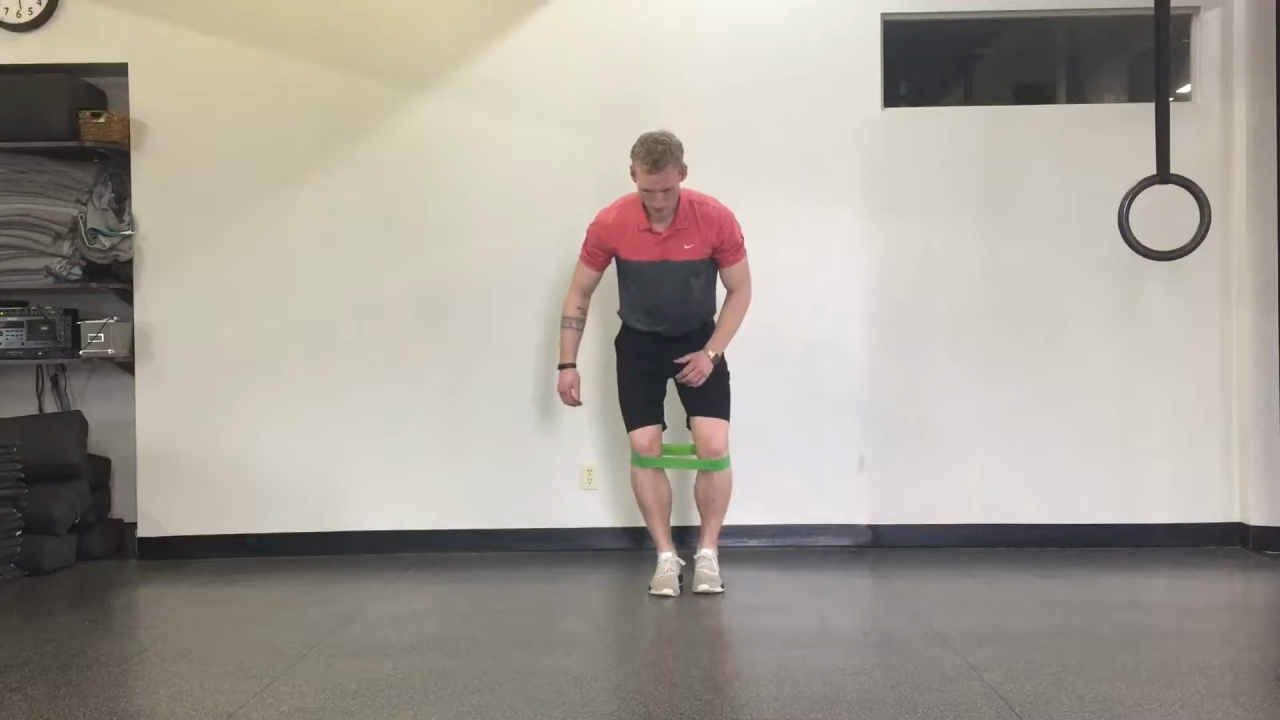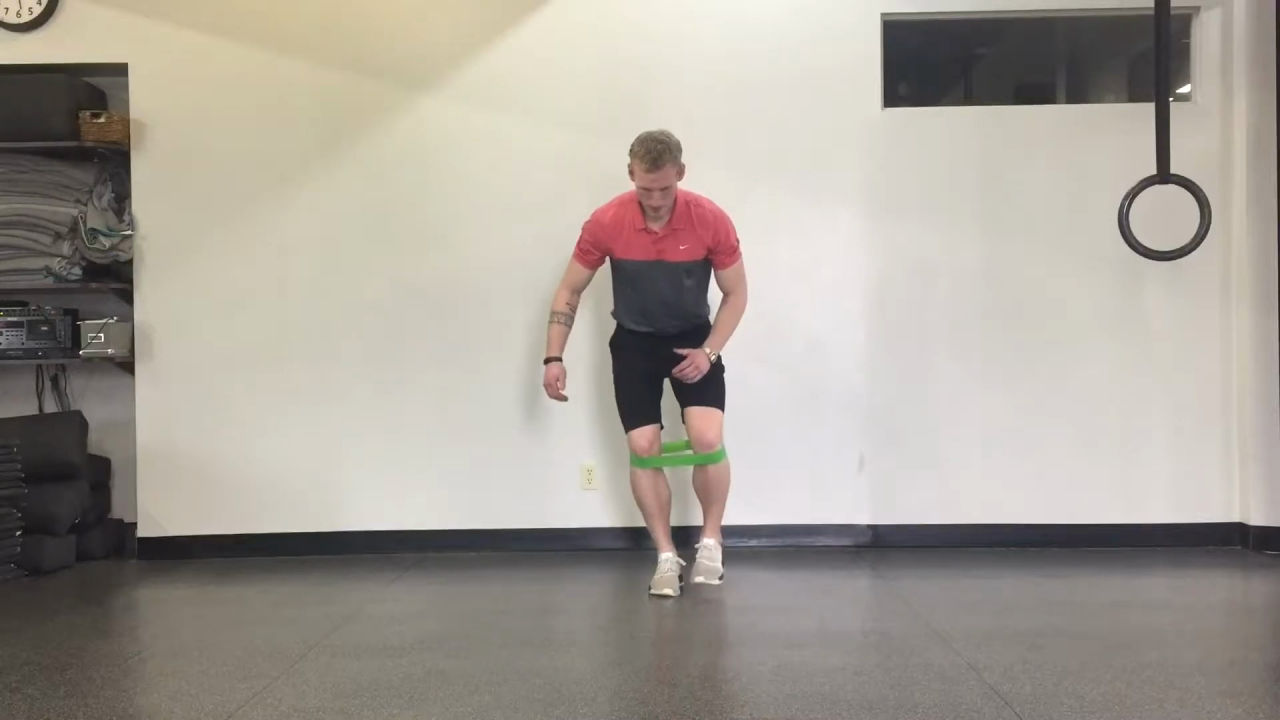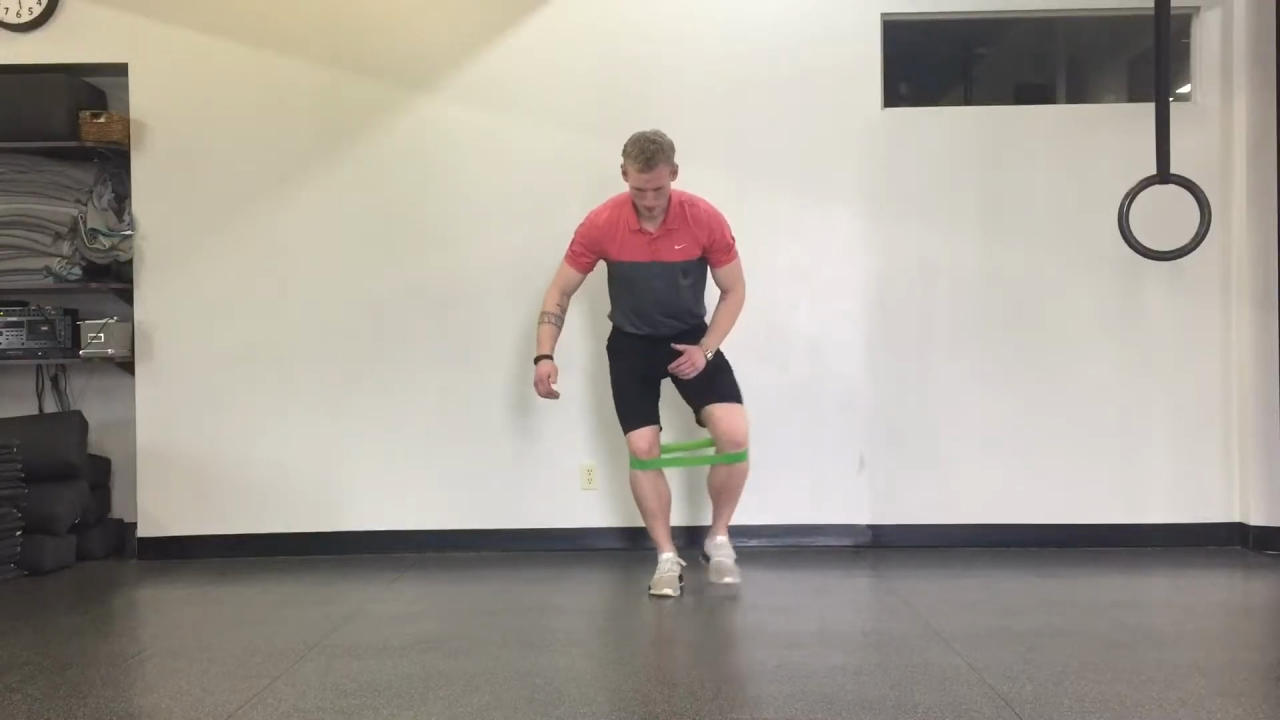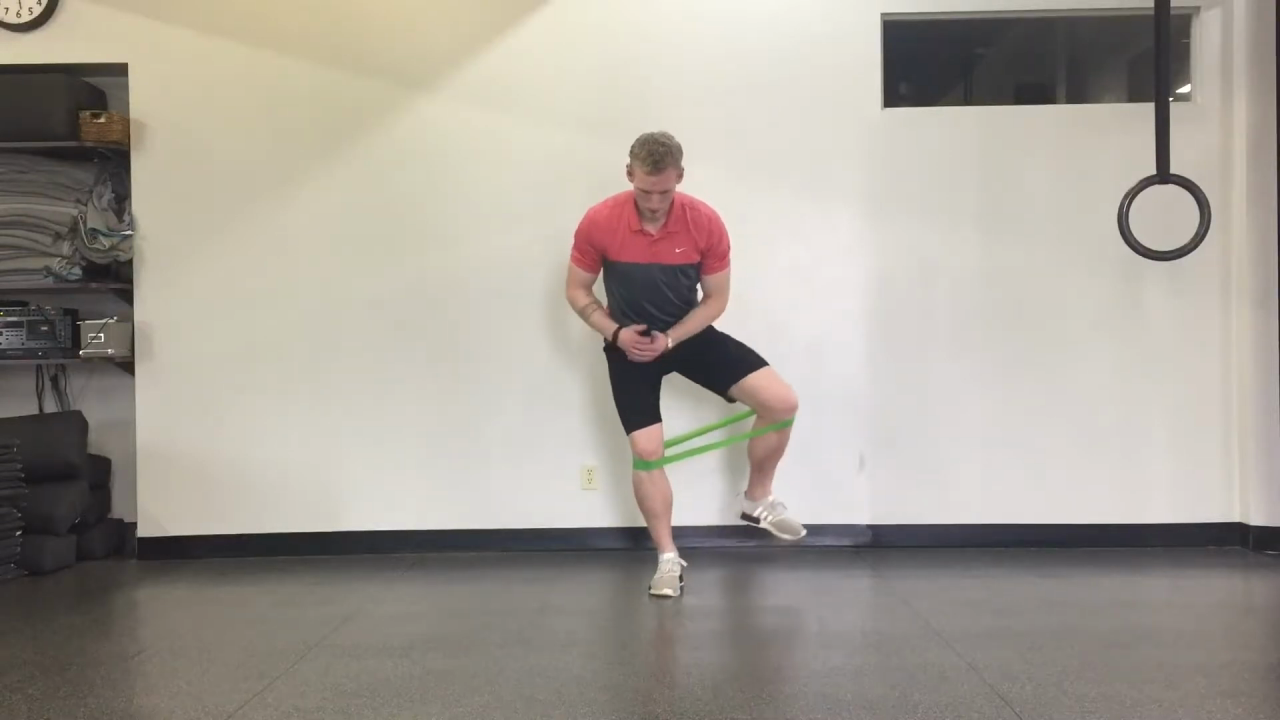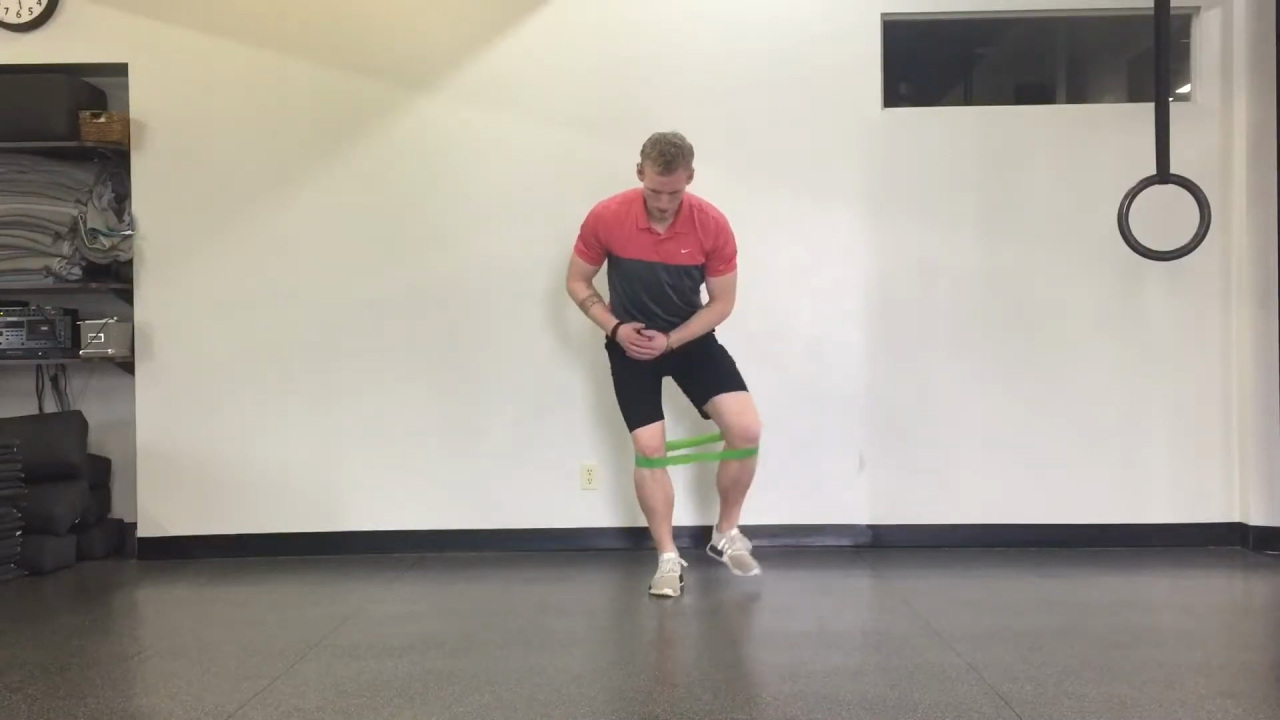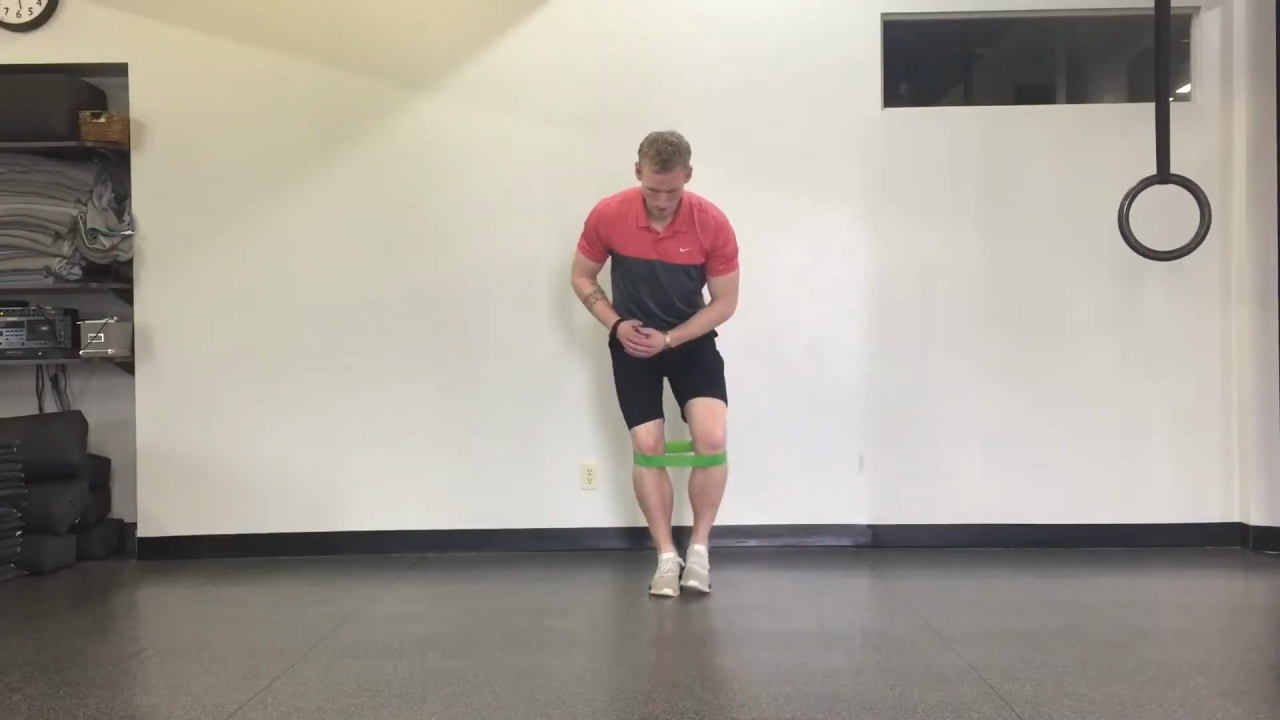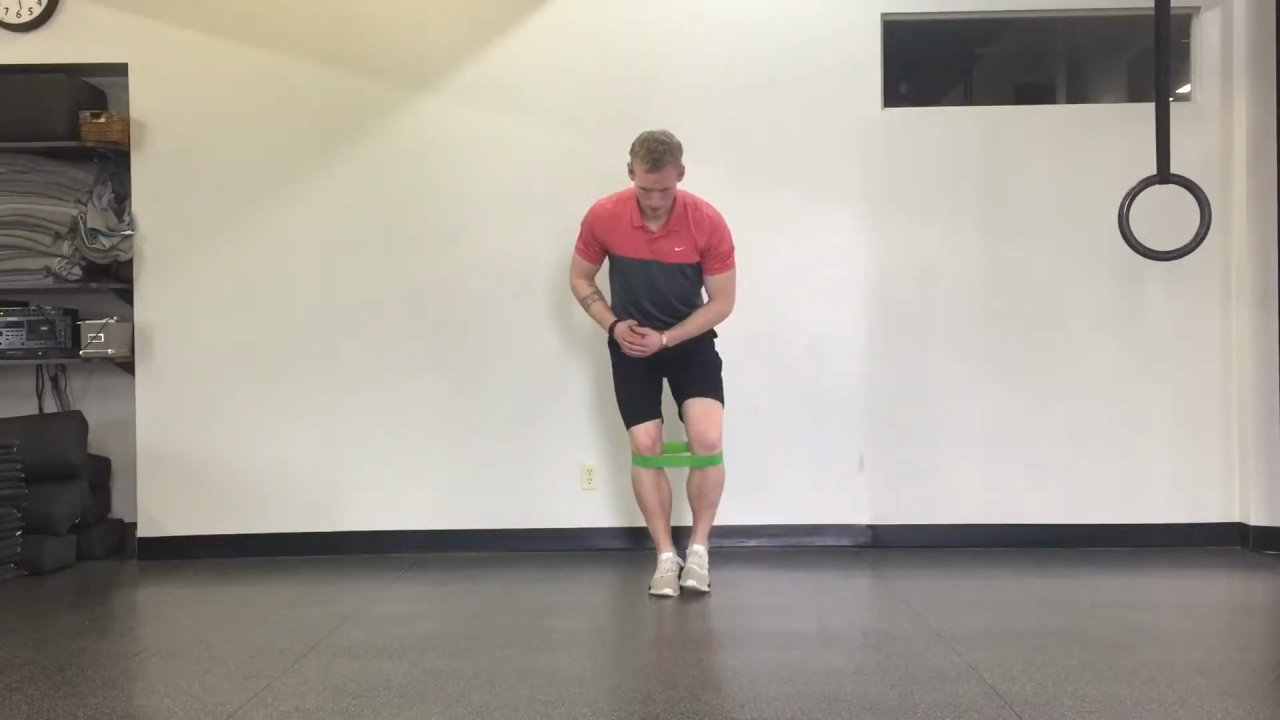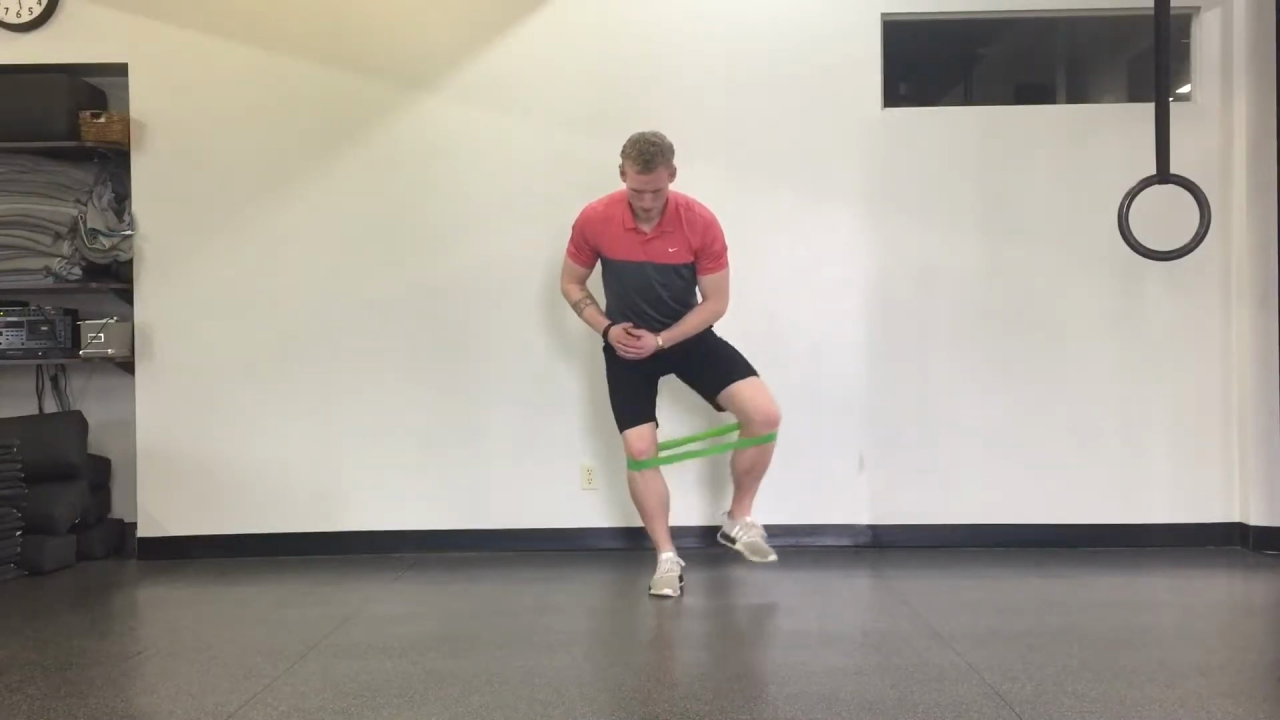
dt=0.5s
person 1, frame 1
left shoulder: (716, 219)
right shoulder: (609, 224)
left elbow: (740, 291)
right elbow: (579, 295)
left wrist: (712, 352)
right wrist: (567, 364)
left hip: (698, 340)
right hip: (638, 343)
left knee: (713, 446)
right knee: (644, 447)
left ankle: (707, 553)
right ankle: (666, 557)
person 1, frame 2
left shoulder: (711, 220)
right shoulder: (605, 223)
left elbow: (736, 293)
right elbow: (570, 290)
left wrist: (708, 351)
right wrist: (554, 357)
left hip: (692, 338)
right hip: (634, 342)
left knee: (707, 439)
right knee: (643, 447)
left ankle: (710, 542)
right ankle: (666, 557)
person 1, frame 3
left shoulder: (706, 219)
right shoulder: (600, 225)
left elbow: (734, 290)
right elbow: (559, 293)
left wrist: (706, 348)
right wrist: (545, 357)
left hip: (690, 339)
right hip: (630, 343)
left knee: (735, 436)
right knee: (644, 450)
left ankle: (718, 538)
right ankle: (667, 558)
person 1, frame 4
left shoulder: (705, 222)
right shoulder: (599, 223)
left elbow: (716, 298)
right elbow: (576, 290)
left wrist: (670, 339)
right wrist: (615, 333)
left hip: (689, 332)
right hip: (631, 341)
left knee: (781, 401)
right knee: (647, 450)
left ankle: (758, 500)
right ankle: (668, 559)
person 1, frame 5
left shoulder: (712, 224)
right shoulder: (605, 217)
left elbow: (722, 302)
right elbow: (577, 282)
left wrist: (670, 340)
right wrist: (615, 328)
left hip: (691, 338)
right hip: (631, 342)
left knee: (745, 429)
right knee: (649, 448)
left ankle: (727, 535)
right ankle: (668, 558)
person 1, frame 6
left shoulder: (713, 224)
right shoulder: (607, 215)
left elbow: (725, 302)
right elbow: (582, 278)
left wrist: (669, 340)
right wrist: (616, 324)
left hip: (691, 340)
right hip: (633, 343)
left knee: (711, 439)
right knee: (648, 445)
left ankle: (698, 548)
right ankle: (666, 556)
person 1, frame 7
left shoulder: (707, 222)
right shoulder: (602, 217)
left elbow: (722, 302)
right elbow: (580, 279)
left wrist: (665, 340)
right wrist: (613, 325)
left hip: (689, 340)
right hip: (631, 344)
left knee: (707, 439)
right knee: (646, 445)
left ankle: (699, 548)
right ankle: (666, 556)
person 1, frame 8
left shoulder: (700, 222)
right shoulder: (594, 220)
left elbow: (716, 302)
right elbow: (571, 284)
left wrist: (661, 340)
right wrist: (608, 329)
left hip: (688, 336)
right hip: (627, 345)
left knee: (764, 415)
right knee: (640, 450)
left ankle: (739, 520)
right ankle: (667, 558)
